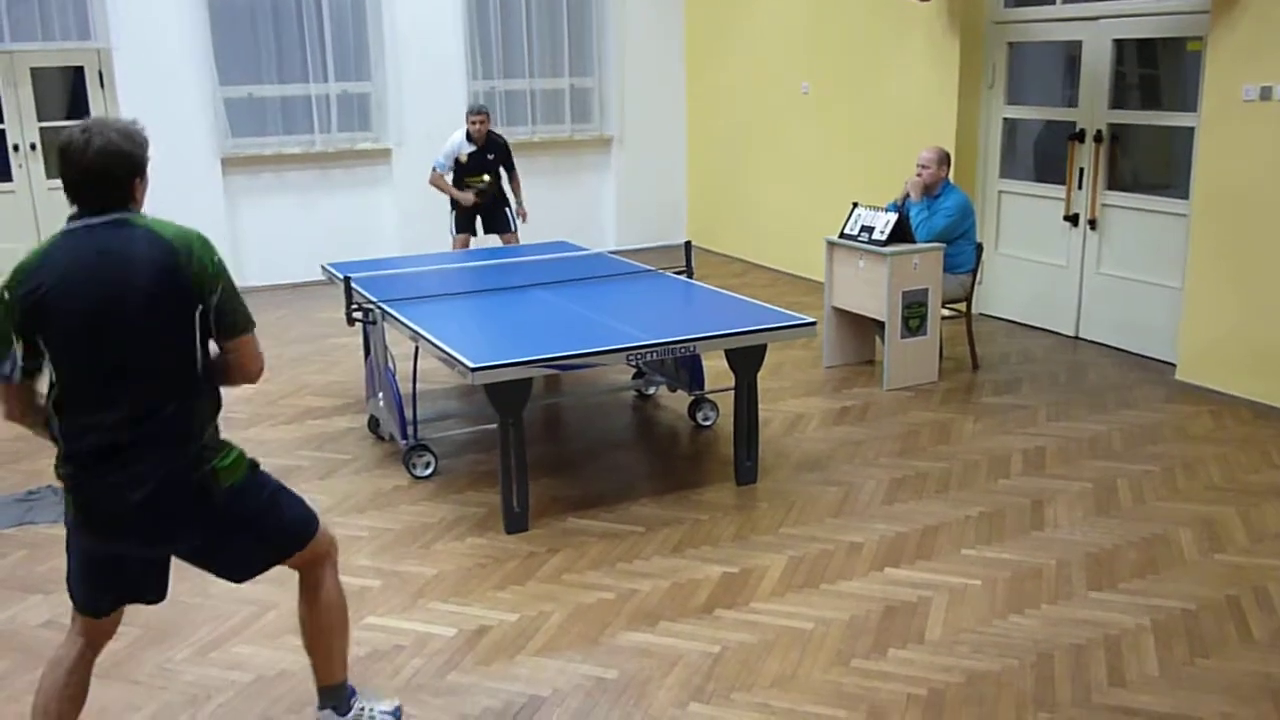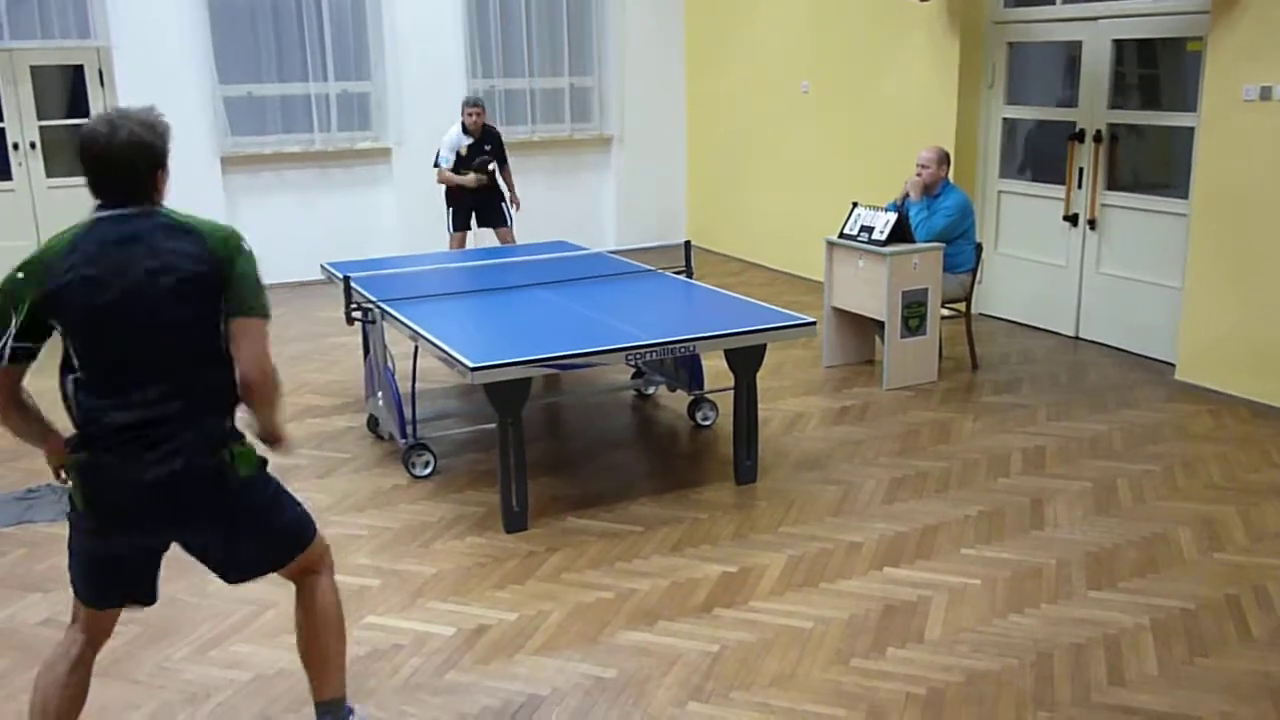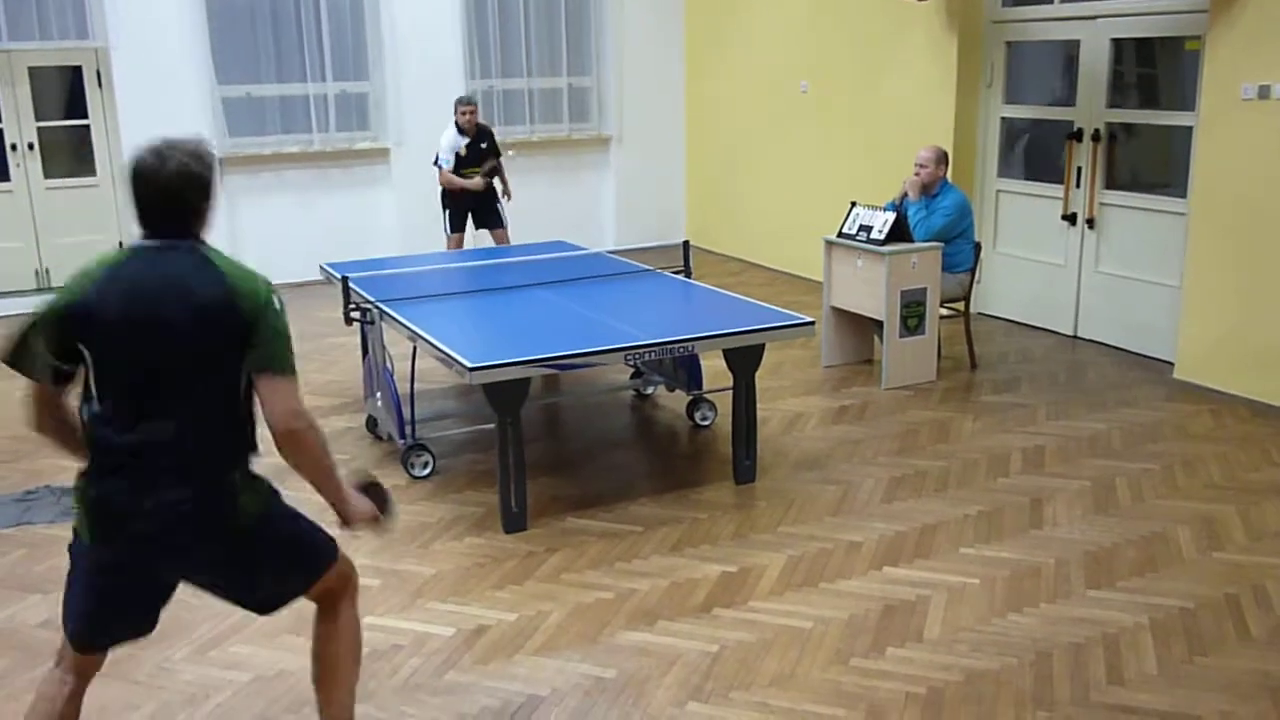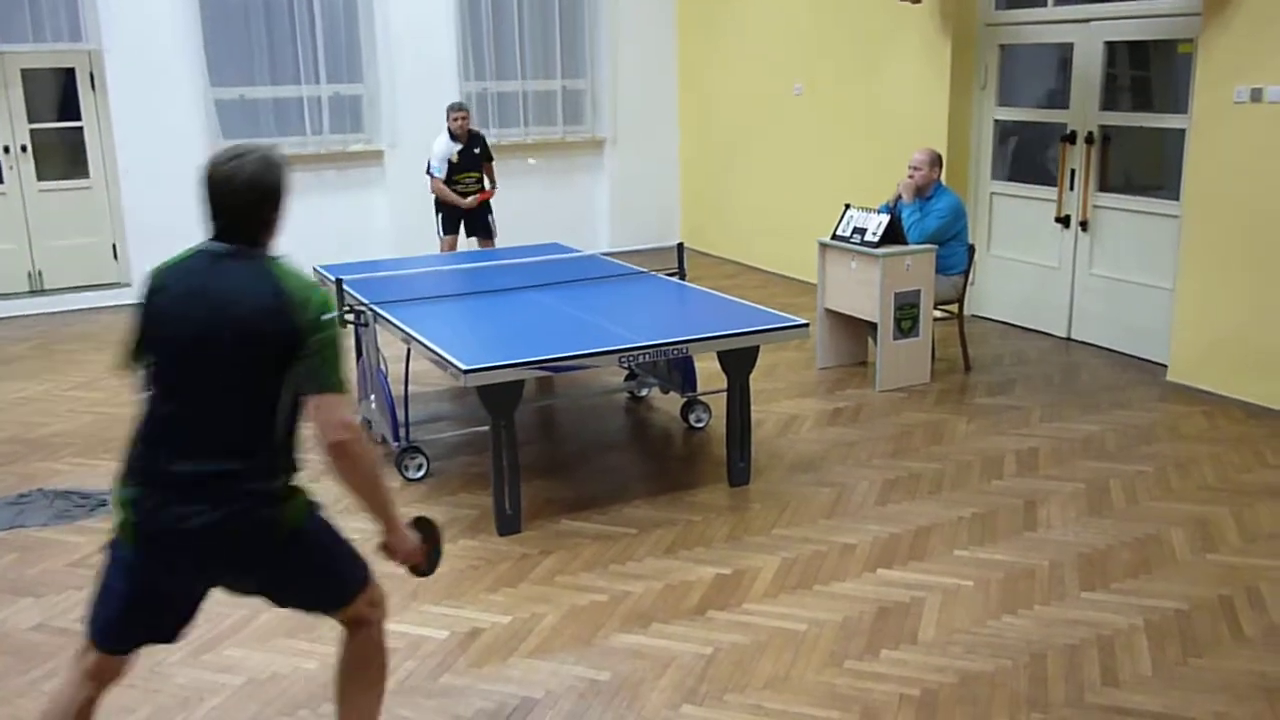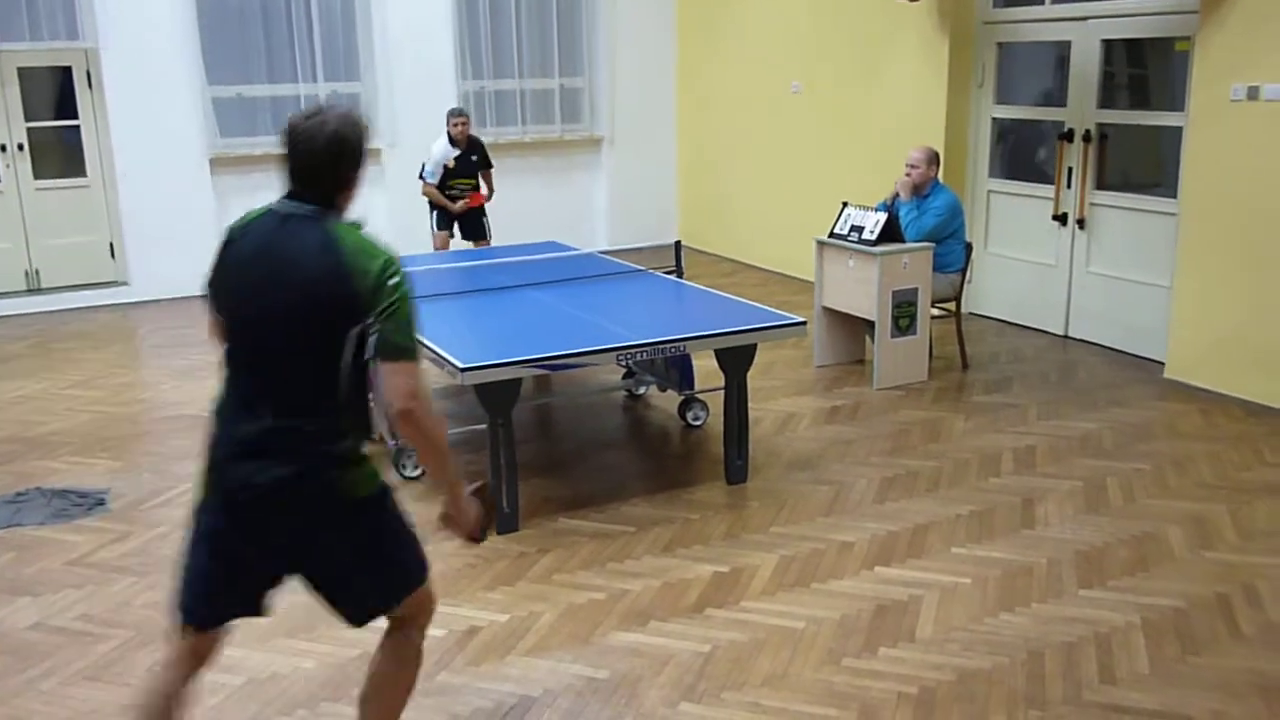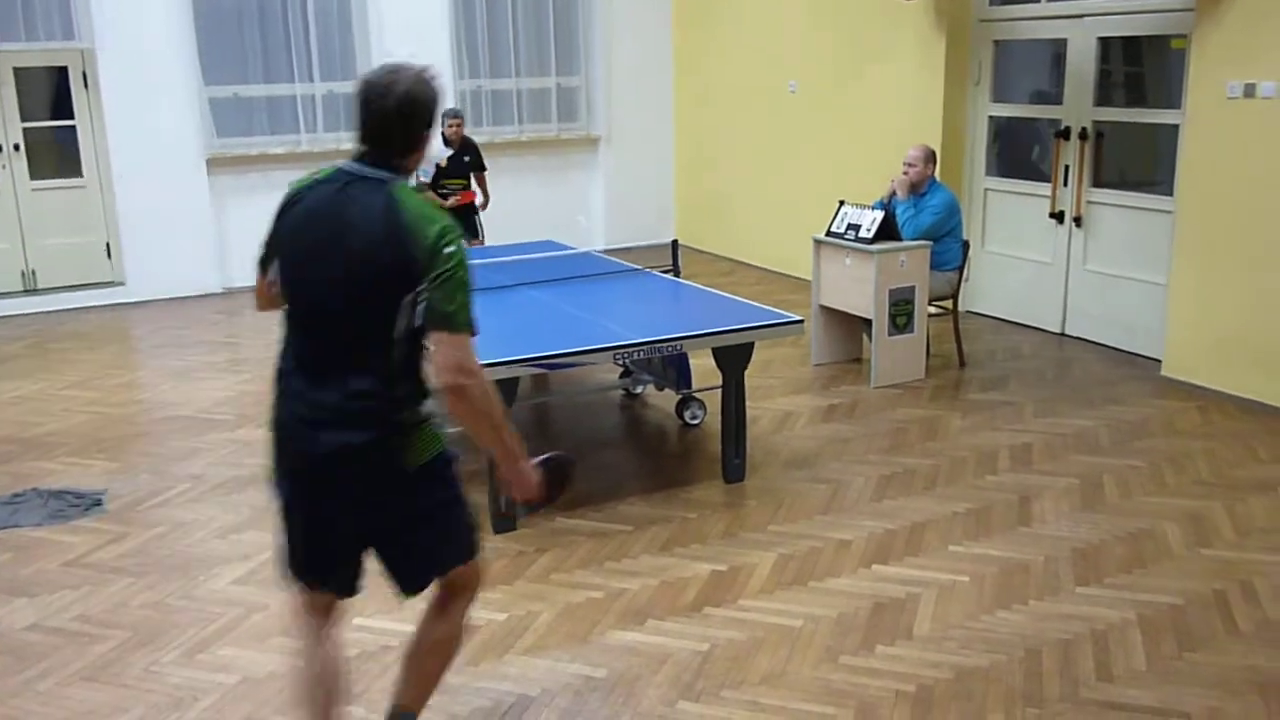
dt=0.1s
person 1, frame 1
right shoulder: (185, 249)
right elbow: (247, 365)
left hip: (95, 492)
right hip: (195, 476)
left knee: (88, 632)
right knee: (319, 554)
person 1, frame 2
right shoulder: (218, 245)
right elbow: (256, 375)
left wrist: (57, 447)
right wrist: (270, 427)
left hip: (108, 486)
right hip: (211, 471)
left knee: (86, 630)
right knee: (314, 567)
person 1, frame 3
left shoulder: (86, 292)
right shoulder: (248, 292)
left elbow: (45, 411)
right elbow: (288, 425)
right wrist: (343, 500)
left hip: (113, 515)
right hip: (221, 508)
left knee: (74, 664)
right knee: (339, 588)
person 1, frame 4
left shoulder: (166, 282)
right shoulder: (304, 301)
right elbow: (337, 437)
right wrist: (392, 527)
left hip: (153, 515)
right hip: (258, 519)
left knee: (95, 668)
right knee: (366, 612)
person 1, frame 5
left shoulder: (239, 238)
right shoulder: (372, 265)
right elbow: (406, 405)
right wrist: (456, 497)
left hip: (235, 481)
right hip: (332, 486)
left knee: (189, 651)
right knee: (413, 613)
person 1, frame 6
left shoulder: (301, 200)
right shoulder: (430, 230)
left elbow: (270, 295)
right elbow: (455, 378)
right wrist: (512, 463)
left hip: (300, 448)
right hip: (393, 451)
left knee: (317, 614)
right knee: (460, 584)
person 2, frame 1
left shoulder: (956, 201)
right shoulder: (920, 195)
left elbow: (924, 236)
left wrist: (916, 199)
right wrist: (902, 198)
left hip: (953, 278)
person 2, frame 2
left shoulder: (956, 201)
right shoulder: (920, 194)
left elbow: (924, 236)
left wrist: (915, 199)
right wrist: (901, 197)
left hip: (953, 277)
person 2, frame 3
left shoulder: (954, 200)
right shoulder: (918, 194)
left elbow: (922, 235)
left wrist: (914, 198)
right wrist: (900, 197)
left hip: (952, 276)
person 2, frame 4
left shoulder: (948, 203)
right shoulder: (913, 196)
left elbow: (916, 237)
left wrist: (908, 200)
right wrist: (894, 199)
left hip: (945, 279)
person 2, frame 5
left shoulder: (945, 201)
right shoulder: (910, 194)
left elbow: (913, 235)
left wrist: (905, 198)
right wrist: (892, 197)
left hip: (943, 276)
person 2, frame 6
left shoulder: (942, 199)
right shoulder: (907, 192)
left elbow: (910, 233)
left wrist: (902, 197)
right wrist: (888, 196)
left hip: (940, 274)
person 3, frame 1
left shoulder: (499, 143)
right shoulder: (455, 143)
left elbow: (512, 173)
right elbow: (435, 178)
left wrist: (519, 202)
right wrist: (459, 196)
left hip: (494, 197)
right hip: (464, 199)
left knee: (512, 244)
right knee: (460, 246)
person 3, frame 2
left shoulder: (493, 135)
right shoulder: (452, 137)
left elbow: (503, 165)
right elbow: (441, 177)
left wrist: (512, 192)
right wrist: (465, 180)
left hip: (489, 191)
right hip: (459, 193)
left knee: (508, 240)
right knee: (457, 244)
person 3, frame 3
left shoulder: (486, 132)
right shoulder: (449, 138)
left elbow: (496, 160)
right elbow: (444, 178)
left wrist: (505, 185)
right wrist: (470, 184)
left hip: (485, 192)
right hip: (456, 194)
left knee: (503, 241)
right knee: (454, 244)
person 3, frame 4
left shoulder: (478, 138)
right shoulder: (442, 145)
right elbow: (436, 186)
left wrist: (493, 184)
right wrist: (462, 203)
left hip: (477, 199)
right hip: (449, 202)
left knee: (489, 248)
right knee: (448, 249)
person 3, frame 5
left shoulder: (477, 145)
right shoulder: (439, 150)
left elbow: (485, 169)
right elbow: (427, 189)
left wrist: (490, 190)
right wrist: (452, 206)
right hip: (443, 204)
right knee: (440, 246)
person 3, frame 6
left shoulder: (471, 146)
left elbow: (479, 173)
left wrist: (486, 197)
right wrist: (444, 203)
left hip: (464, 202)
right hip: (436, 203)
